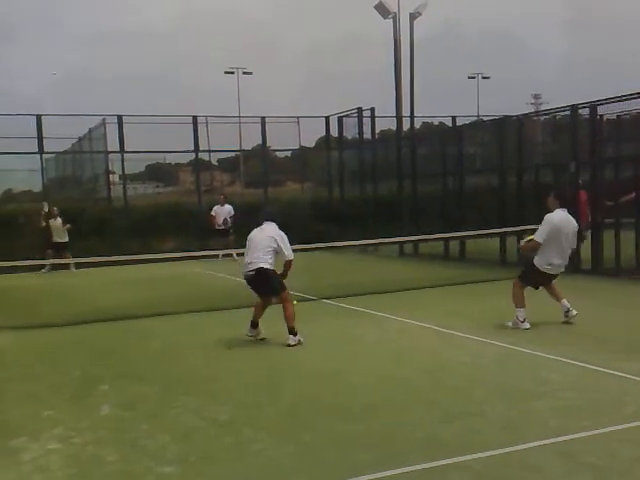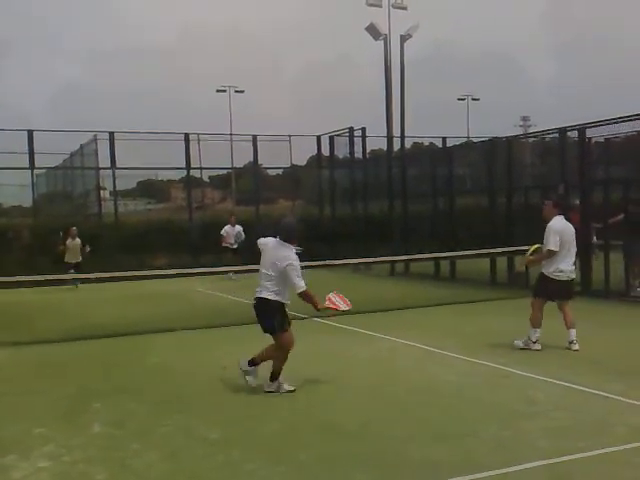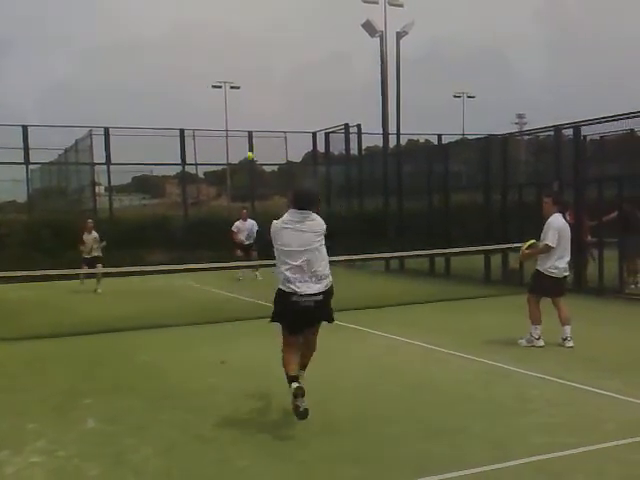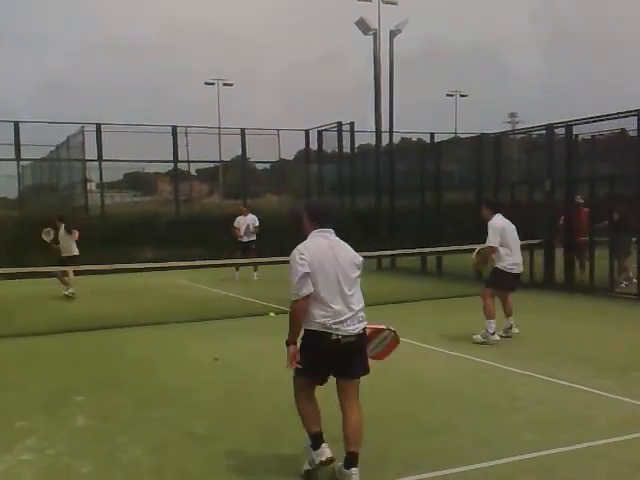
dt=0.7s
person 1, frame 1
left shoulder: (253, 233)
right shoulder: (278, 234)
right elbow: (289, 259)
right wrist: (283, 274)
left hip: (249, 272)
right hip: (263, 270)
left knee: (266, 299)
right knee: (287, 300)
left ankle: (254, 329)
right ankle: (293, 336)
person 1, frame 2
left shoulder: (269, 243)
right shoulder: (290, 259)
left elbow: (260, 242)
right elbow: (301, 290)
left wrist: (280, 235)
right wrist: (316, 303)
left hip: (264, 300)
right hip: (271, 303)
left knee: (286, 342)
right knee: (286, 343)
left ankle: (274, 382)
right ankle: (250, 365)
person 1, frame 3
left shoulder: (277, 227)
right shoulder: (316, 224)
left hip: (290, 296)
right hip: (319, 293)
left knee: (291, 347)
right knee: (310, 337)
left ankle: (295, 383)
right ankle: (299, 374)
person 1, frame 4
left shoulder: (303, 252)
right shoulder: (349, 251)
left elbow: (301, 301)
left wrist: (292, 343)
left hip: (321, 333)
right hip: (353, 333)
left knee: (302, 388)
right knee: (350, 400)
left ankle: (318, 448)
person 2, frame 1
left shoulder: (550, 218)
right shoulder: (572, 222)
left elbow: (537, 242)
right elbow: (572, 247)
left wrist: (524, 247)
left hip: (542, 264)
right hip: (558, 265)
left knee: (518, 285)
right knee: (548, 284)
left ankle: (521, 320)
right ankle: (568, 311)
person 2, frame 2
left shoulder: (553, 225)
right shoulder: (569, 226)
left elbow: (552, 251)
left wrist: (534, 259)
right wrist: (541, 256)
left hip: (552, 274)
right hip: (568, 273)
left knee: (537, 304)
right knee: (564, 306)
left ankle: (533, 340)
right ankle: (573, 341)
person 2, frame 3
left shoulder: (552, 222)
right shoulder: (563, 223)
left elbow: (547, 247)
left wrist: (529, 253)
right wrist: (535, 250)
left hip: (546, 270)
right hip: (561, 270)
left knee: (532, 300)
right knee: (559, 302)
left ankle: (535, 337)
right ankle: (567, 337)
person 2, frame 4
left shoulder: (494, 223)
right shoulder: (507, 223)
left elbow: (491, 248)
left wrist: (480, 259)
right wrist: (486, 256)
left hip: (504, 267)
right hip: (515, 266)
left knee: (487, 295)
right knee: (503, 295)
left ankle: (490, 332)
right ankle: (510, 327)
